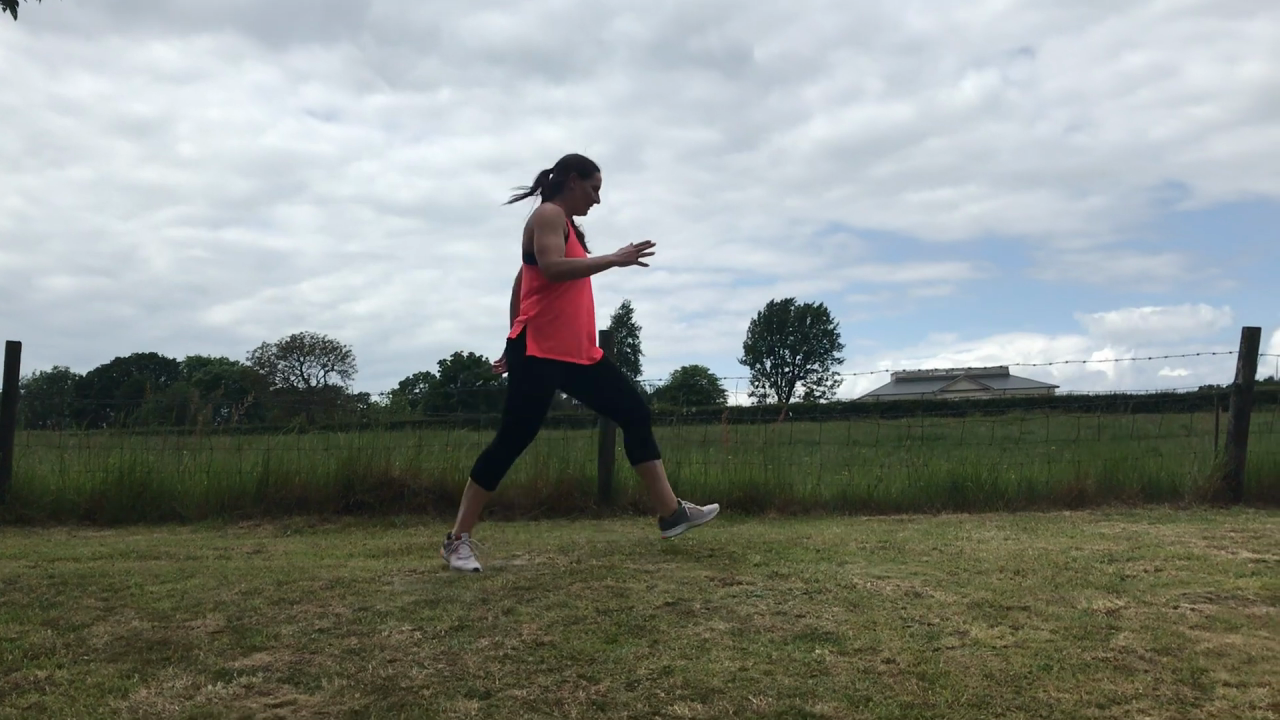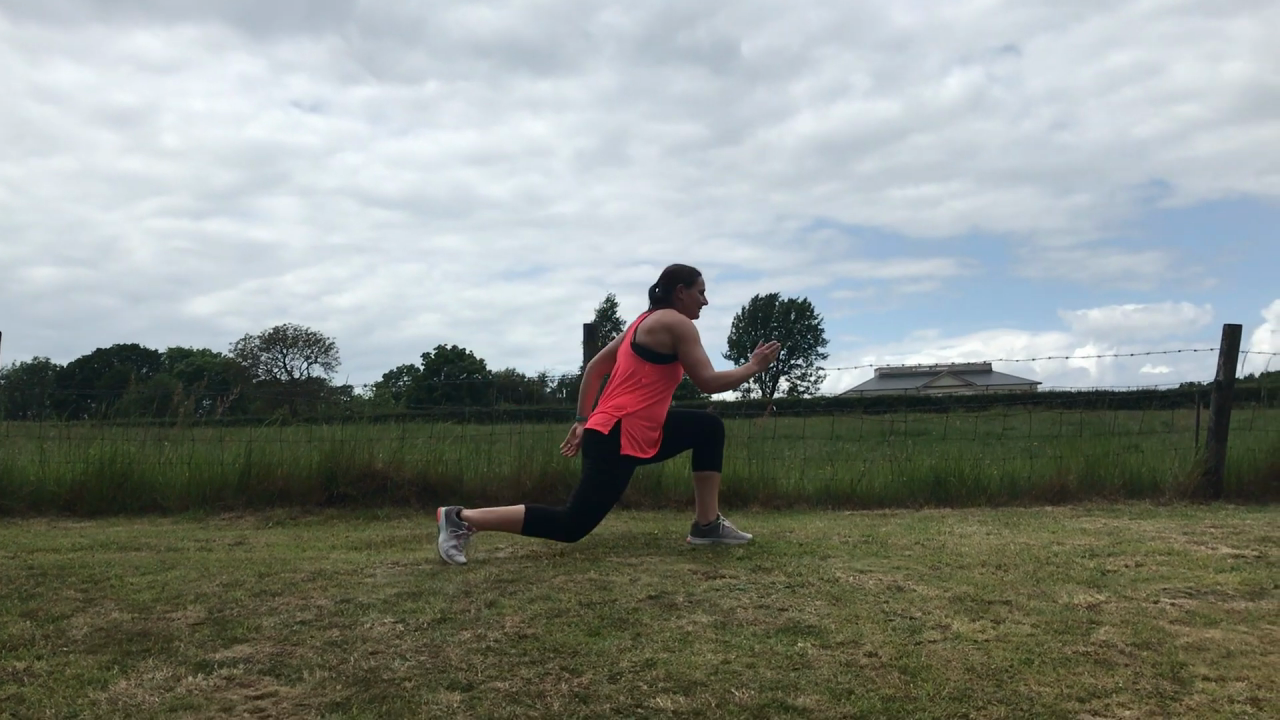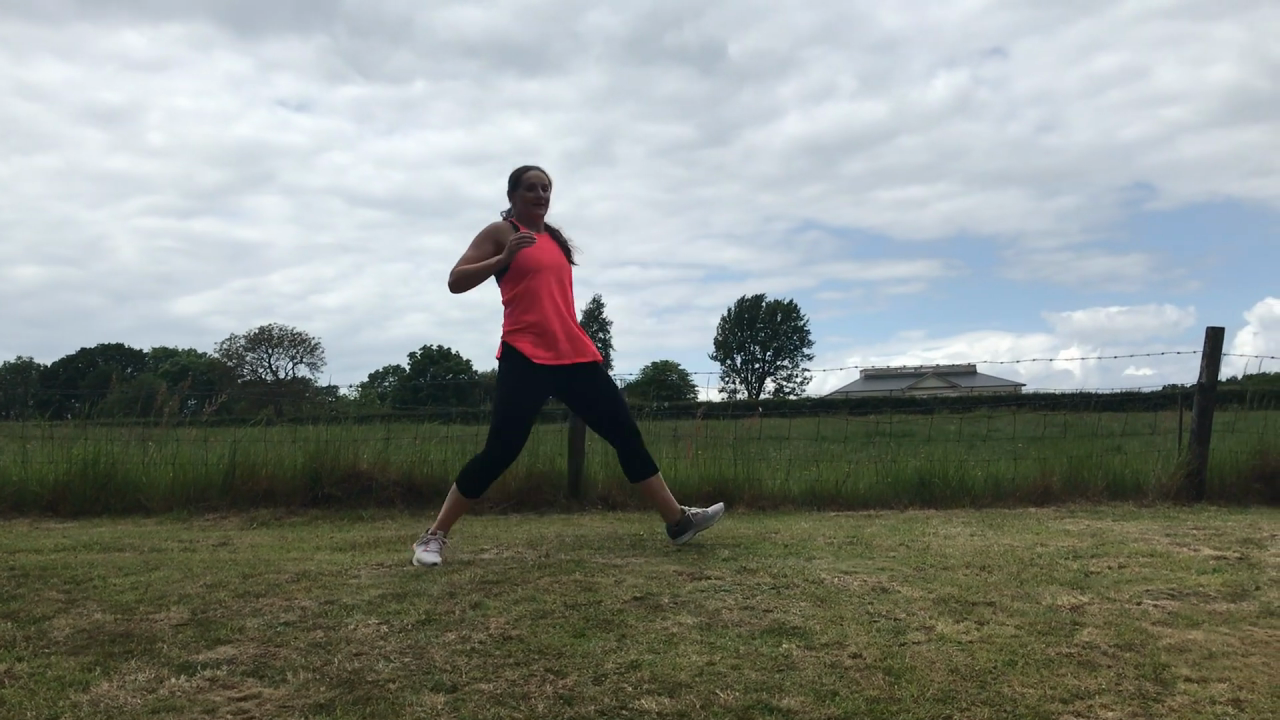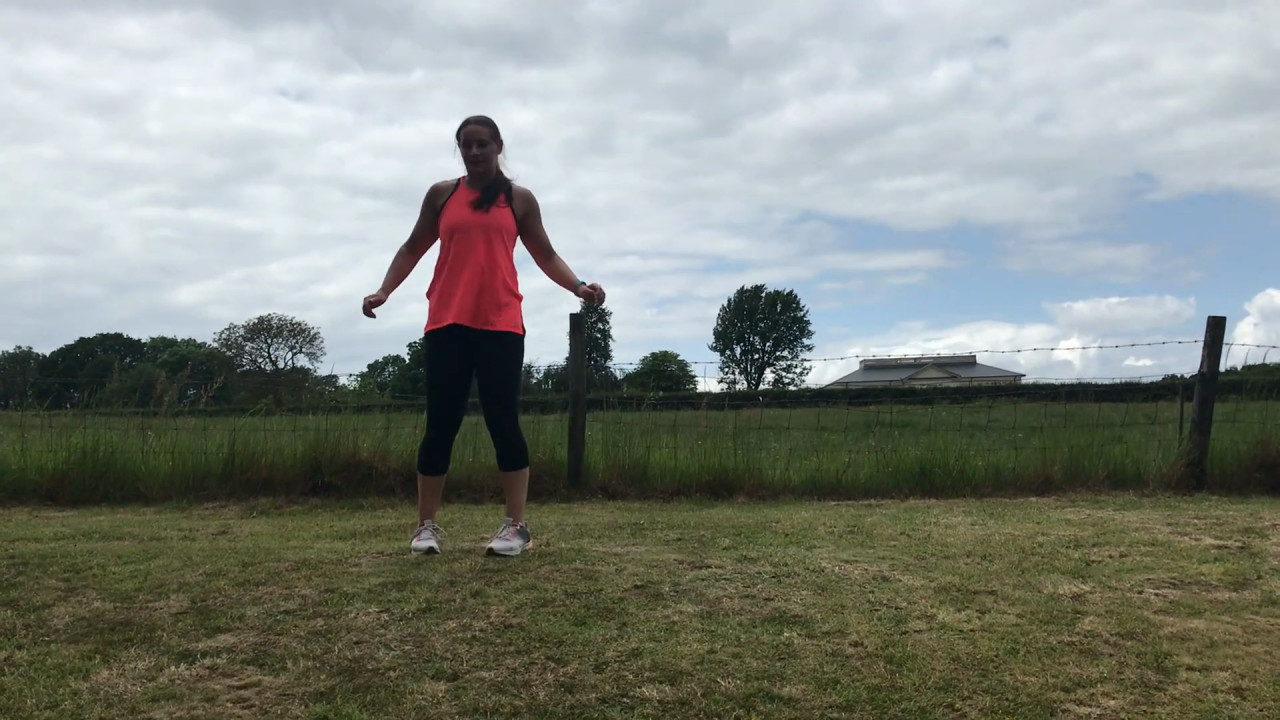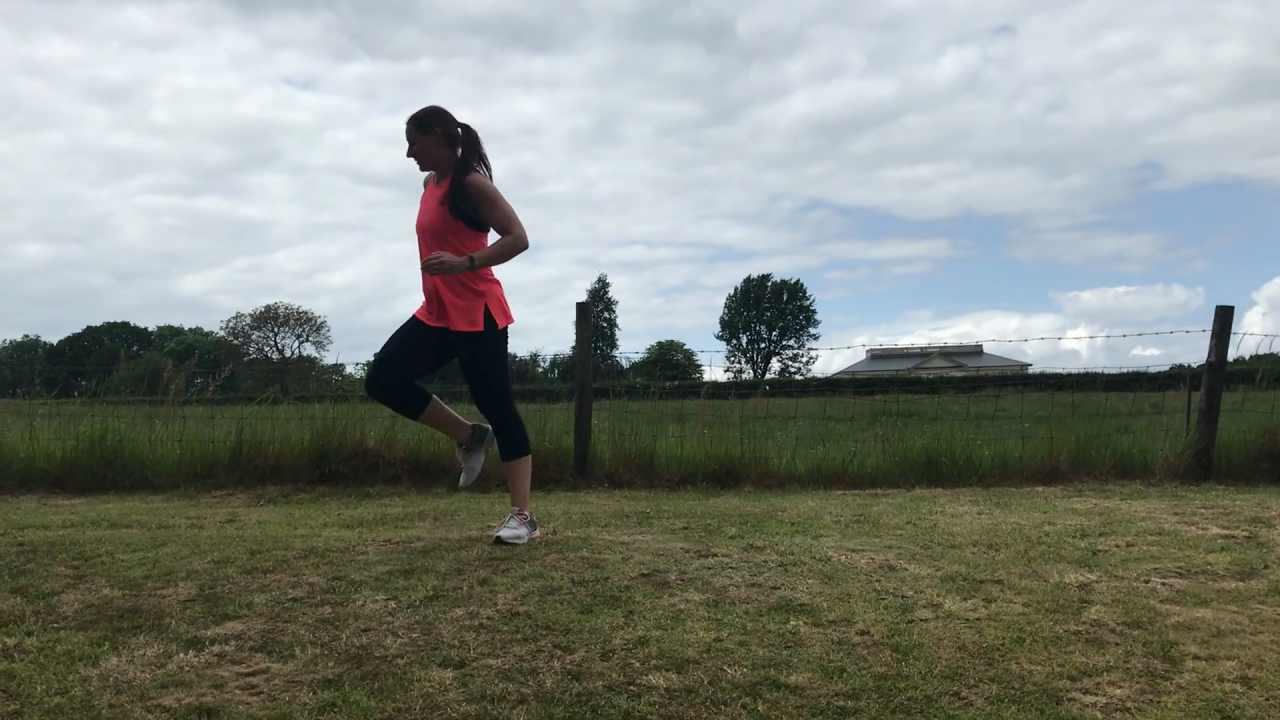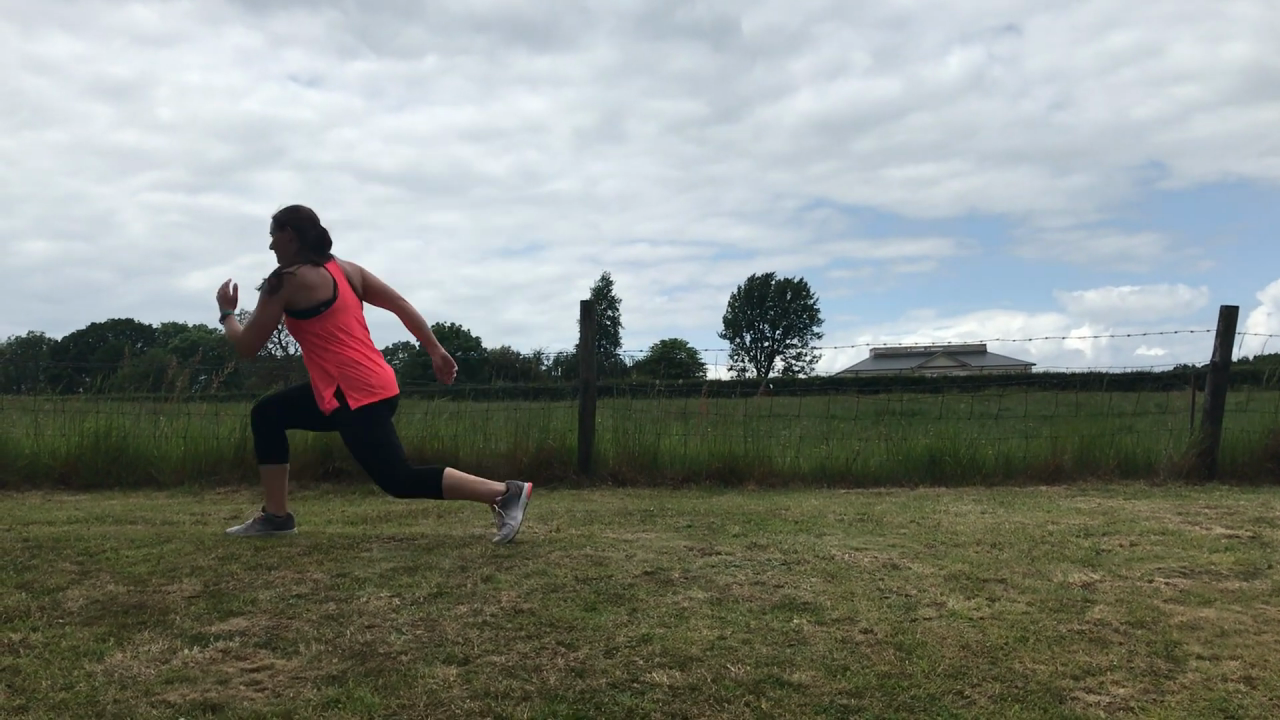
dt=0.5s
person 1, frame 1
left shoulder: (565, 225)
right shoulder: (546, 215)
left elbow: (526, 281)
right elbow: (559, 269)
left wrist: (512, 342)
right wrist: (614, 259)
left hip: (580, 352)
right hip: (539, 350)
left knee: (636, 414)
right knee: (511, 442)
left ankle: (671, 512)
right ankle: (459, 538)
person 1, frame 2
left shoulder: (646, 321)
right shoulder: (677, 324)
left elbow: (595, 367)
right elbow: (707, 382)
left wrist: (582, 422)
right wrist: (754, 366)
left hip: (636, 432)
right hip: (619, 438)
left knee: (710, 429)
right knee: (573, 525)
left ankle: (707, 522)
right ankle: (461, 518)
person 1, frame 3
left shoulder: (558, 239)
right shoulder: (500, 232)
right elbow: (455, 281)
right wrist: (503, 260)
left hip: (575, 357)
right hip: (525, 357)
left knee: (625, 433)
right knee: (501, 451)
left ankle: (677, 518)
right ankle: (434, 534)
person 1, frame 4
left shoulder: (519, 198)
right shoulder: (442, 194)
left elbow: (545, 255)
right elbow: (414, 247)
left wrist: (579, 287)
right wrist: (384, 292)
left hip: (500, 324)
right hip: (447, 322)
left knee: (502, 419)
right knee: (441, 423)
left ankle: (516, 525)
right ankle: (426, 524)
person 1, frame 5
left shoulder: (473, 184)
right shoulder: (432, 183)
left elbow: (518, 238)
left wrist: (465, 264)
left hip: (480, 317)
right hip: (437, 314)
left knee: (497, 408)
right knee: (383, 379)
left ankle: (522, 515)
right ankle: (469, 437)
person 1, frame 6
left shoulder: (288, 281)
right shoulder: (345, 269)
left elbow: (246, 347)
right elbow: (401, 306)
left wrist: (226, 313)
right wrist: (435, 352)
left hip: (355, 393)
right hip: (355, 386)
left knee: (398, 480)
right knee: (266, 413)
left ankle: (505, 495)
right ankle: (275, 515)
